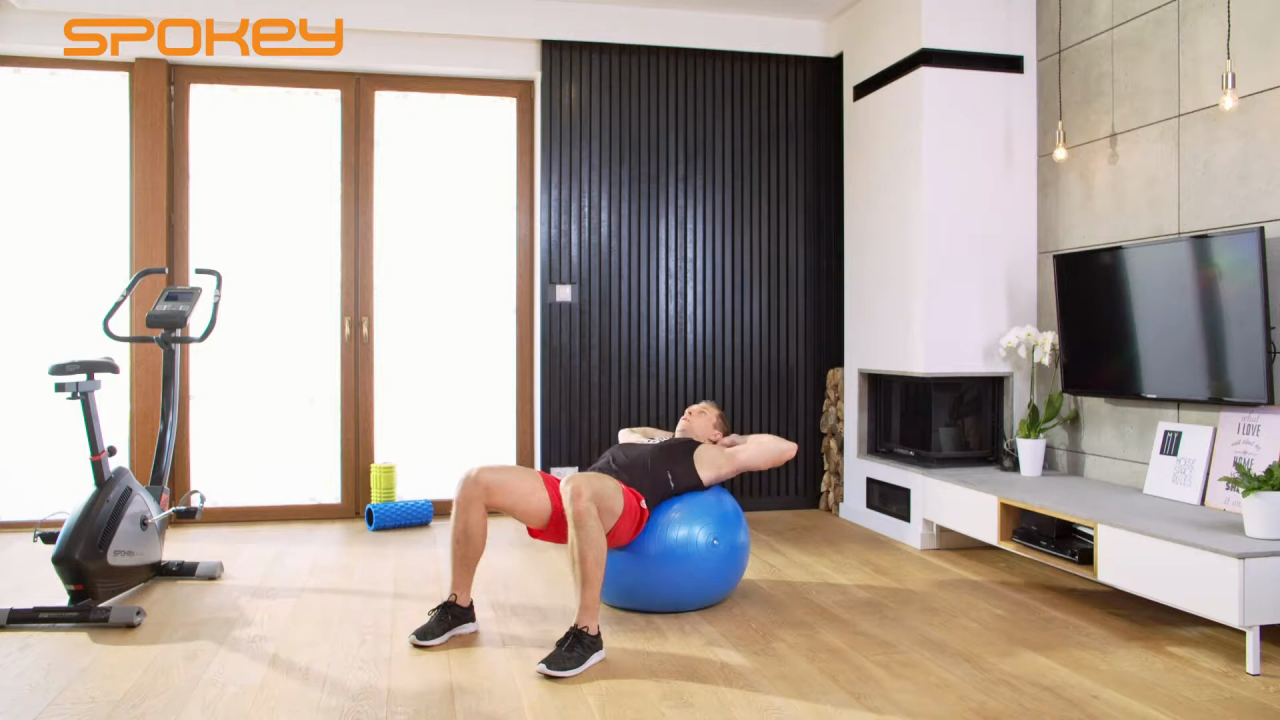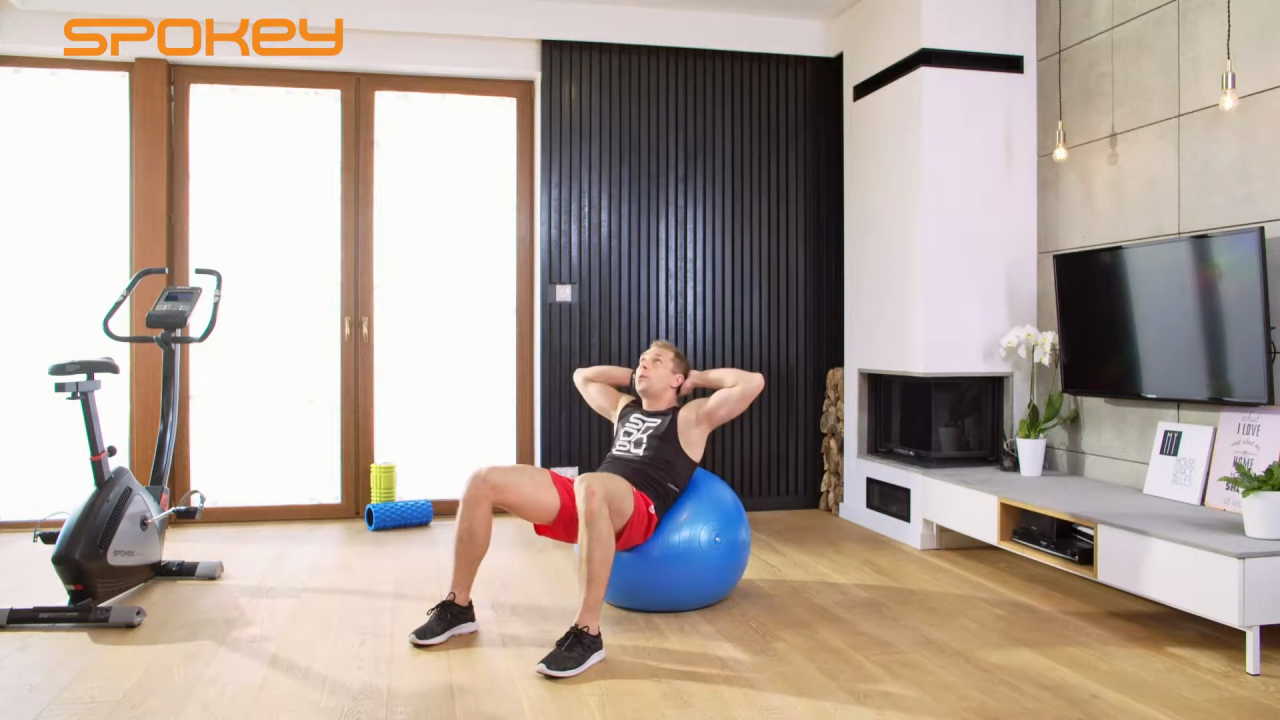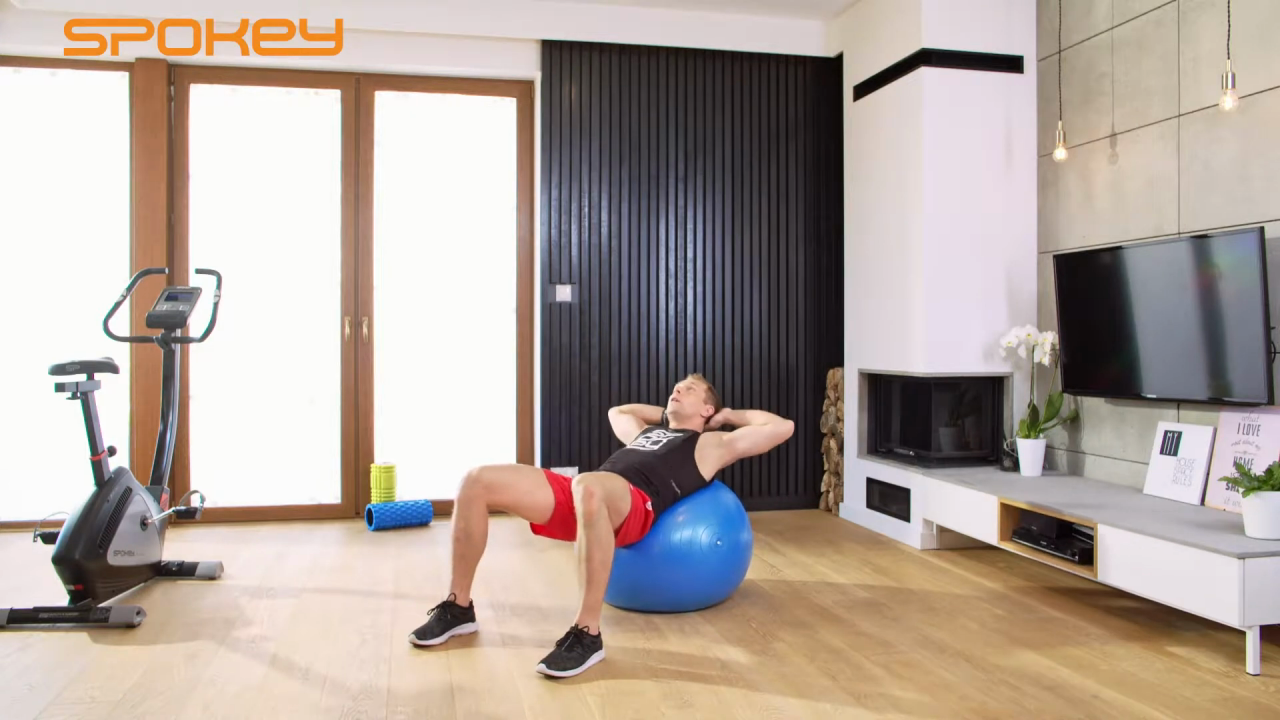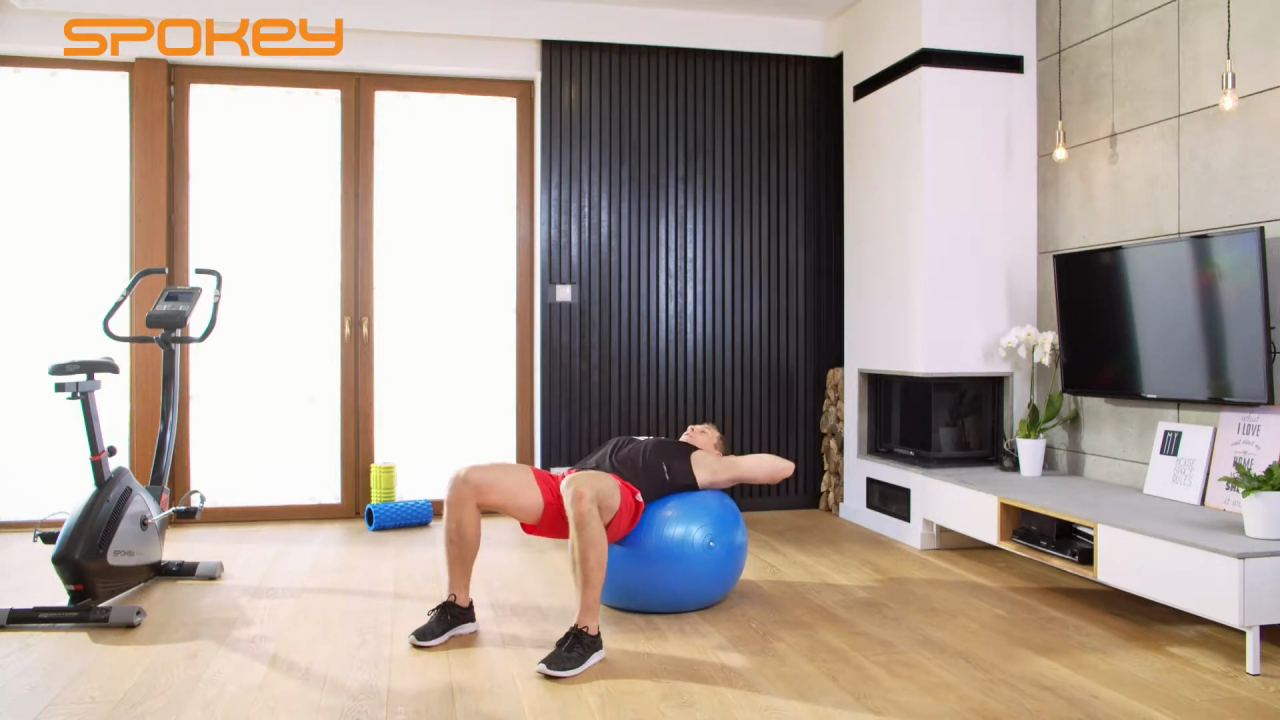
dt=0.7s
person 1, frame 1
left shoulder: (709, 456)
right shoulder: (668, 446)
left elbow: (786, 449)
right elbow: (627, 433)
left wrist: (734, 438)
left hip: (624, 504)
right hip: (575, 495)
left knee: (577, 489)
right knee: (476, 482)
left ankle: (587, 634)
right ankle: (459, 607)
person 1, frame 2
left shoulder: (691, 418)
right shoulder: (624, 408)
left elbow: (752, 383)
right elbow: (583, 376)
left wrist: (700, 377)
right wrist: (632, 376)
left hip: (637, 510)
right hip: (588, 499)
left knee: (591, 489)
right knee: (484, 482)
left ankle: (587, 634)
right ankle: (458, 607)
person 1, frame 3
left shoulder: (711, 444)
right shoulder: (648, 431)
left elbow: (783, 427)
right elbow: (617, 411)
left wrist: (728, 415)
right wrist: (665, 412)
left hip: (634, 505)
right hip: (579, 495)
left knee: (589, 489)
right knee: (478, 481)
left ankle: (588, 633)
right ankle: (459, 606)
person 1, frame 4
left shoulder: (706, 465)
right shoulder: (661, 451)
left elbow: (784, 467)
left wrist: (734, 458)
left hip: (621, 495)
right hip: (569, 485)
left knee: (578, 492)
right knee: (465, 482)
left ankle: (587, 633)
right ankle: (458, 607)
